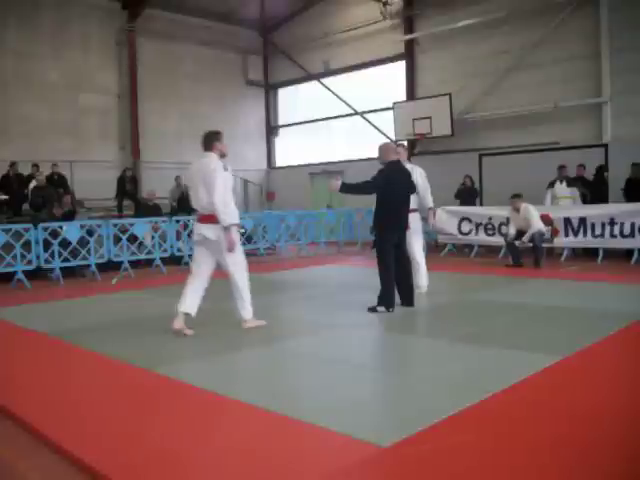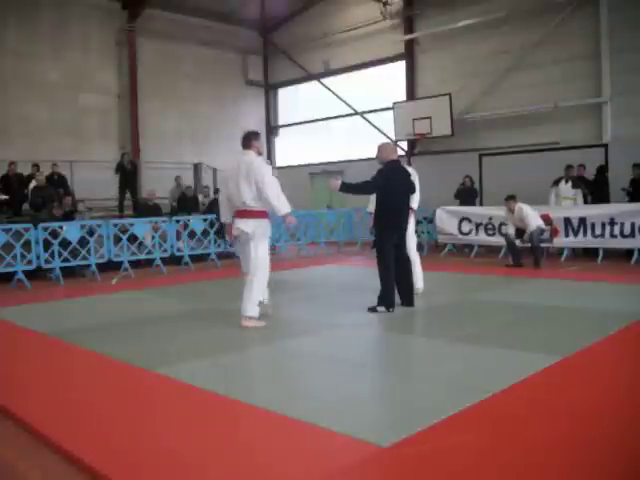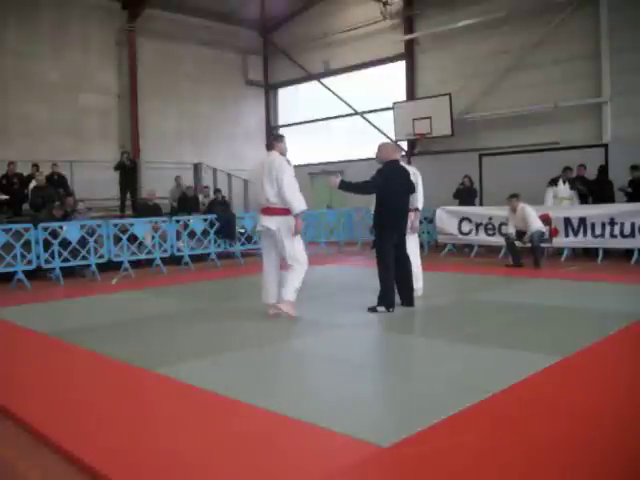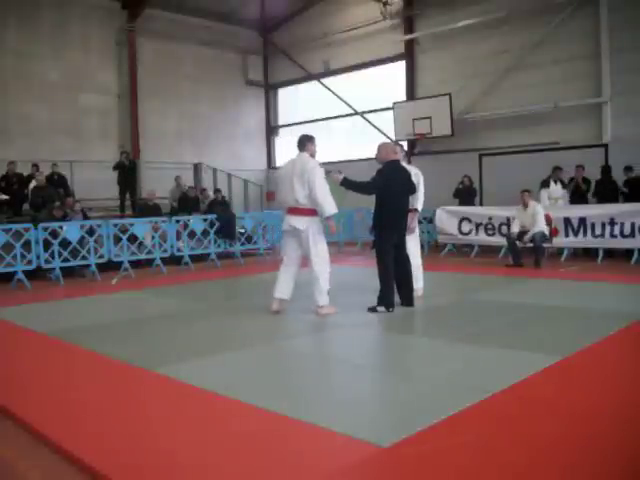
dt=0.4s
person 1, frame 1
left shoulder: (195, 168)
right shoulder: (218, 166)
right elbow: (222, 199)
right wrist: (230, 229)
left hip: (202, 225)
right hip: (218, 226)
left knee: (199, 273)
right knee: (238, 270)
left ankle: (180, 319)
right ankle: (247, 317)
person 1, frame 2
left shoulder: (231, 167)
right shoulder: (259, 163)
left elbow: (225, 197)
right elbow: (271, 191)
left wrist: (228, 223)
right wrist: (286, 214)
left hip: (239, 220)
right hip: (256, 221)
left knee: (249, 266)
right knee: (259, 268)
left ankle: (260, 302)
right ankle: (249, 315)
person 1, frame 3
left shoulder: (262, 166)
right shoulder: (281, 162)
right elbow: (289, 190)
right wrist: (298, 216)
left hip: (266, 217)
right hip: (282, 218)
left knee: (270, 263)
right knee: (299, 261)
left ankle: (272, 304)
right ankle: (287, 301)
person 1, frame 4
left shoulder: (286, 167)
right shoulder: (312, 164)
left elbow: (282, 195)
right elbow: (320, 192)
right wrist: (329, 217)
left hip: (291, 217)
right hip: (309, 218)
left knee: (289, 261)
right knee: (320, 262)
left ankle: (277, 301)
right ankle: (322, 304)
person 2, frame 1
left shoulder: (386, 173)
right shoulder: (404, 172)
left elbow: (367, 187)
right elbow: (412, 189)
left wrist: (342, 186)
left hip: (386, 223)
right hip: (400, 223)
left knee: (386, 262)
right knee: (401, 259)
left ankle: (387, 302)
right ankle: (407, 298)
person 2, frame 2
left shoulder: (386, 172)
right shoulder: (403, 172)
left elbow: (368, 187)
right elbow: (411, 189)
left wrist: (342, 186)
left hip: (386, 223)
right hip: (400, 223)
left knee: (386, 261)
right knee: (401, 259)
left ankle: (387, 302)
right ankle: (407, 298)
person 2, frame 3
left shoulder: (385, 172)
right shoulder: (403, 172)
left elbow: (367, 187)
right elbow: (411, 189)
left wrist: (341, 184)
left hip: (386, 223)
right hip: (399, 223)
left knee: (385, 261)
right knee: (401, 258)
left ankle: (386, 302)
right ankle: (407, 298)
person 2, frame 4
left shoulder: (386, 172)
right shoulder: (403, 172)
left elbow: (368, 188)
right elbow: (412, 189)
left wrist: (343, 180)
left hip: (386, 223)
right hip: (399, 222)
left knee: (385, 261)
right knee: (401, 259)
left ankle: (386, 302)
right ankle: (407, 298)
person 3, frame 1
left shoulder: (416, 171)
left elbow: (425, 192)
left wrist: (429, 213)
left hip: (411, 217)
left knee: (415, 251)
left ankle: (421, 283)
person 3, frame 2
left shoulder: (408, 171)
left elbow: (414, 194)
right elbow: (375, 195)
left wrist: (408, 214)
left knee: (409, 250)
left ankle: (417, 285)
person 3, frame 3
left shoulder: (411, 172)
left elbow: (417, 194)
left wrist: (416, 217)
left hip: (406, 217)
left knee: (410, 252)
left ankle: (415, 286)
person 3, frame 4
left shoulder: (413, 172)
left elbow: (418, 196)
left wrist: (414, 219)
left hip: (406, 218)
left knee: (411, 253)
left ankle: (416, 286)
